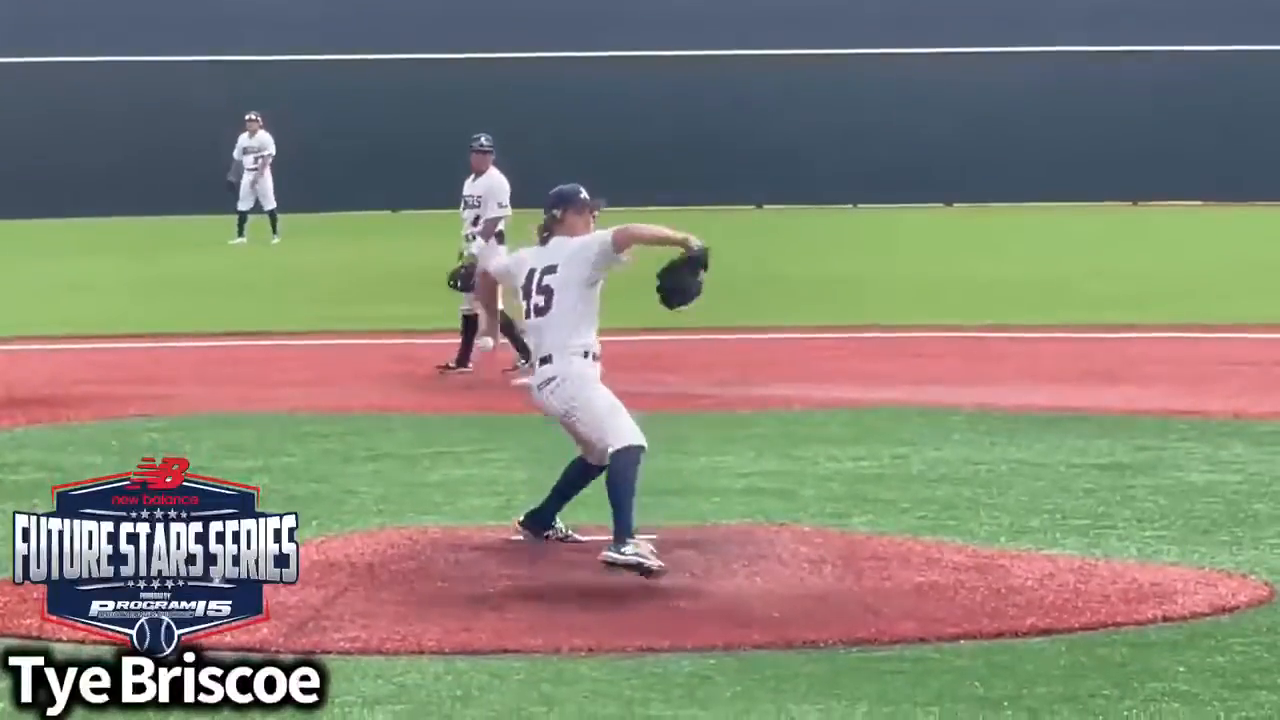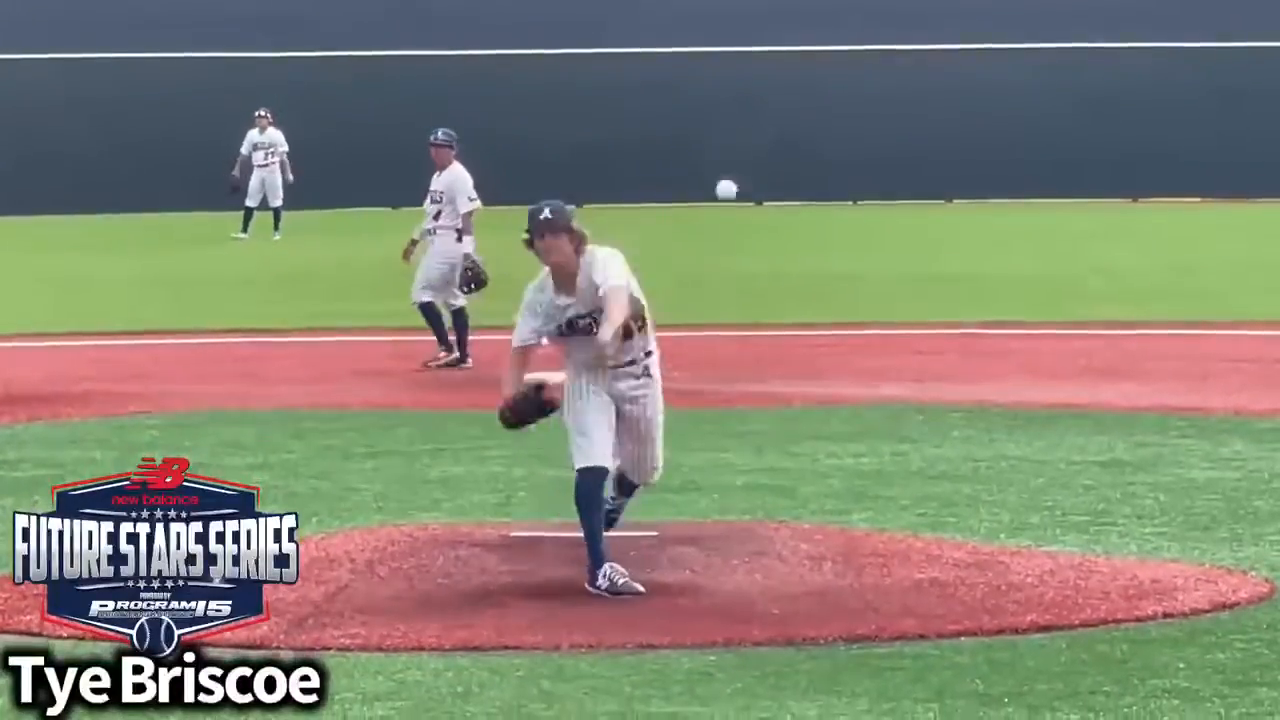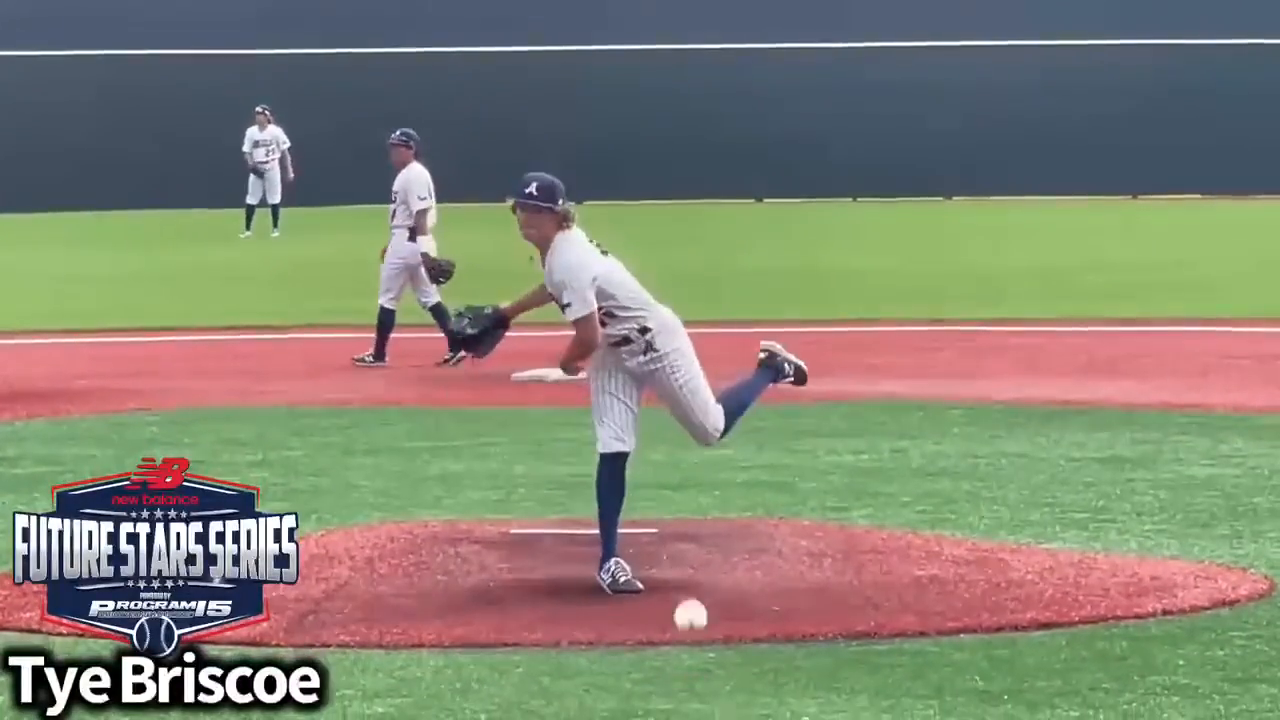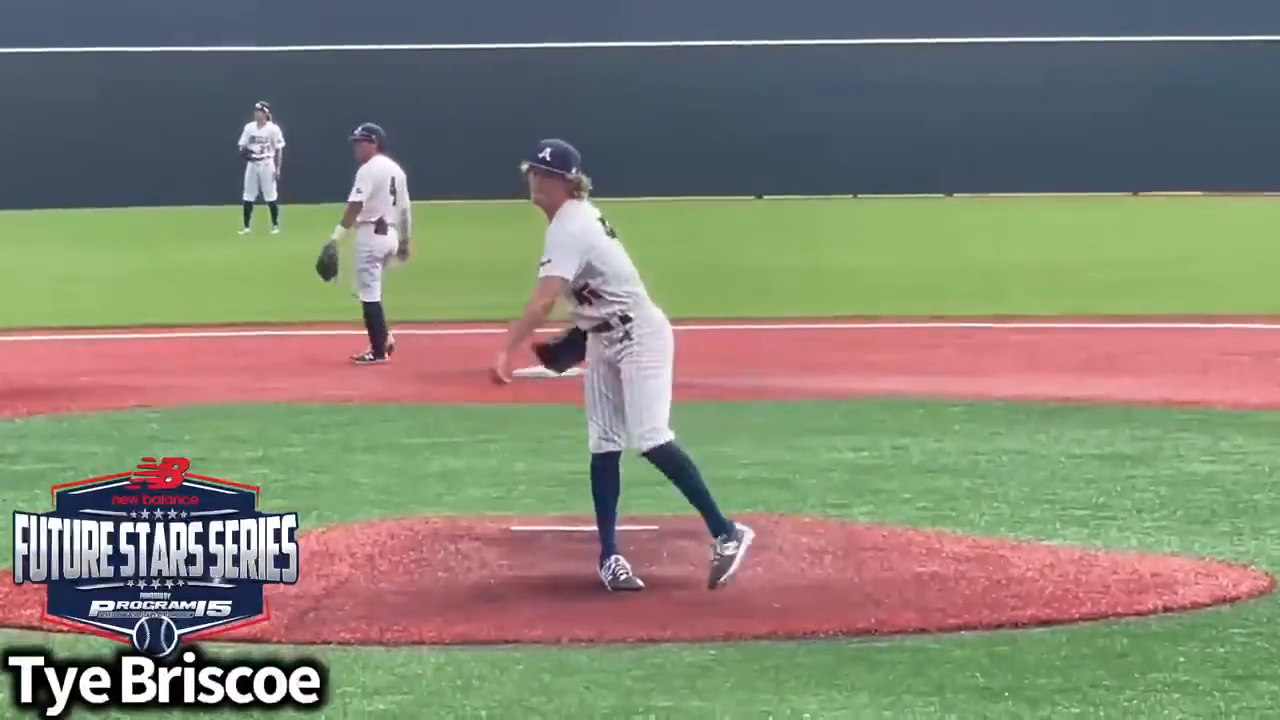
dt=0.3s
person 1, frame 1
left shoulder: (527, 258)
right shoulder: (581, 248)
left elbow: (486, 264)
right elbow: (624, 234)
left wrist: (491, 313)
right wrist: (683, 239)
left hip: (545, 380)
right hip: (564, 380)
left knee: (602, 453)
right knee: (628, 444)
left ankle: (540, 520)
right ankle: (624, 544)
person 1, frame 2
left shoulder: (605, 263)
right shoulder: (538, 298)
left elbow: (619, 302)
right elbow: (518, 357)
left wrist: (612, 328)
right wrist: (511, 400)
left hip: (638, 374)
right hip: (587, 379)
left knee: (646, 472)
right knee: (593, 467)
left ankle: (615, 499)
right ankle: (599, 567)
person 1, frame 3
left shoulder: (569, 259)
right shoulder: (558, 244)
left elbow: (587, 336)
left wrist: (569, 361)
right wrist: (513, 308)
left hip: (656, 344)
right hip: (613, 351)
left knee: (711, 428)
right knee: (611, 450)
left ankle: (772, 368)
right ankle: (608, 559)
person 1, frame 4
left shoulder: (570, 227)
right shoulder: (580, 215)
left elbow: (545, 297)
left wrist: (506, 349)
right wrist: (579, 335)
left hip: (640, 337)
right hip: (603, 340)
left knee: (649, 438)
right knee: (603, 447)
left ankle: (727, 533)
right ankle: (609, 557)
person 2, frame 1
left shoulder: (496, 182)
right shoulder: (469, 181)
left elbow: (493, 221)
left wrist: (474, 251)
right hip: (473, 250)
left knee: (490, 305)
right knee: (469, 304)
left ankle: (525, 353)
right ankle: (462, 359)
person 2, frame 2
left shoulder: (459, 176)
right shoulder: (437, 176)
left elbow: (467, 216)
left wrist: (468, 252)
right wrist: (414, 240)
left hip: (449, 243)
right hip: (437, 242)
left knee: (421, 294)
right knee: (454, 299)
left ankle: (447, 347)
right ankle: (462, 354)
person 2, frame 3
left shoulder: (412, 176)
right shoulder: (414, 173)
left elbow: (421, 214)
left wrist: (425, 251)
right wrist: (399, 245)
left hip: (408, 243)
right hip: (417, 243)
left knee: (388, 298)
right knee: (428, 297)
left ankle: (378, 354)
right ankle: (455, 346)
person 2, frame 4
left shoulder: (369, 169)
right shoulder: (396, 170)
left elbow: (355, 207)
right elbow: (404, 209)
left wrist: (335, 237)
right wrist: (405, 240)
left hip: (371, 236)
right hip: (390, 235)
left knee: (369, 293)
right knee: (368, 289)
left ankle: (378, 350)
right ankle: (382, 339)
